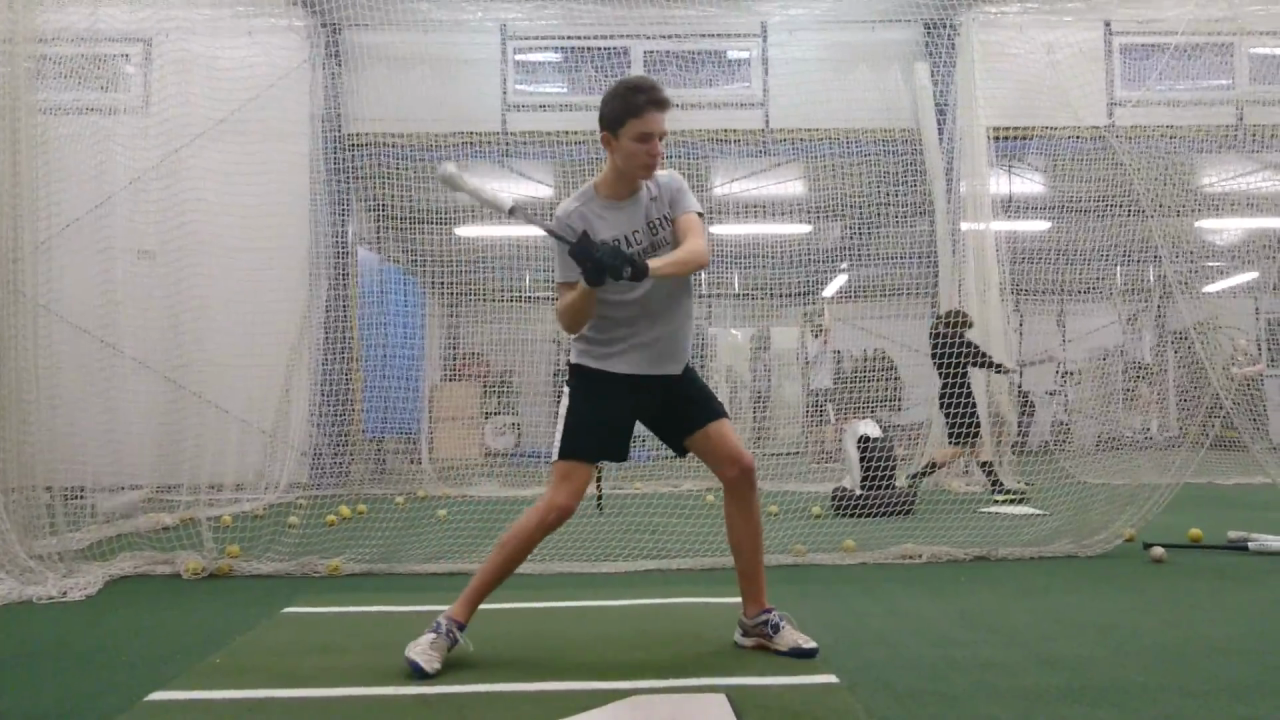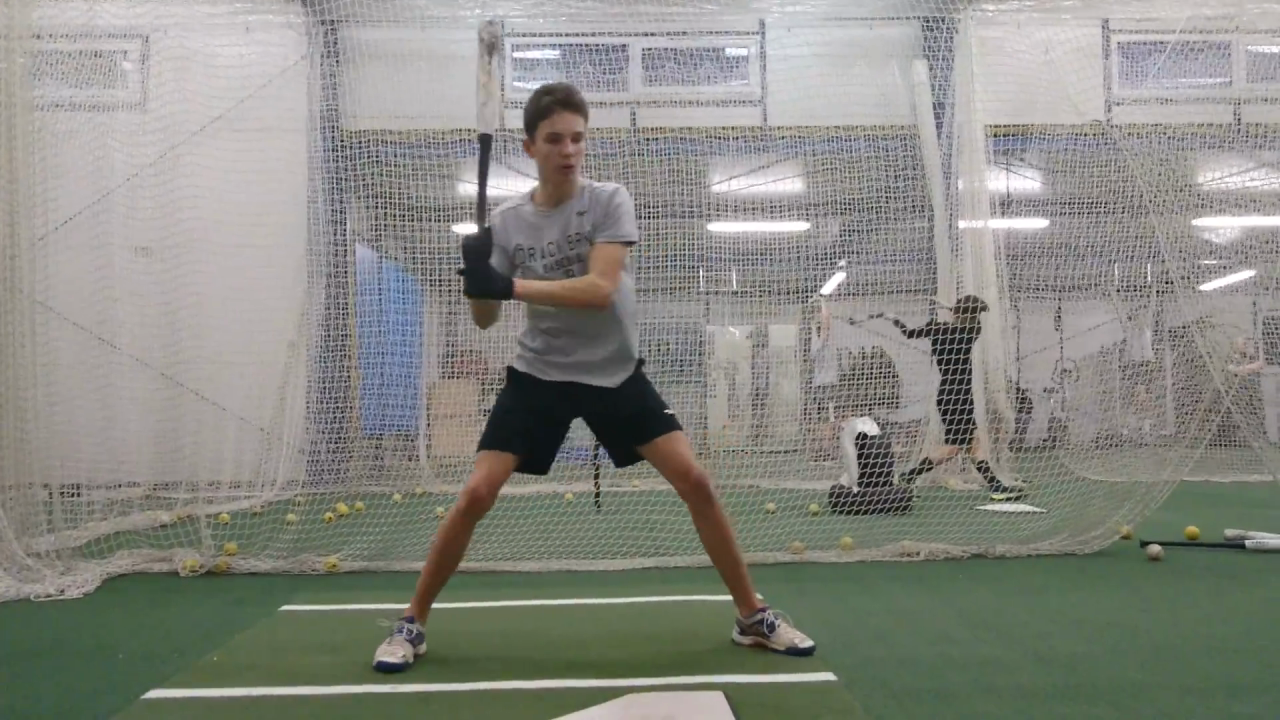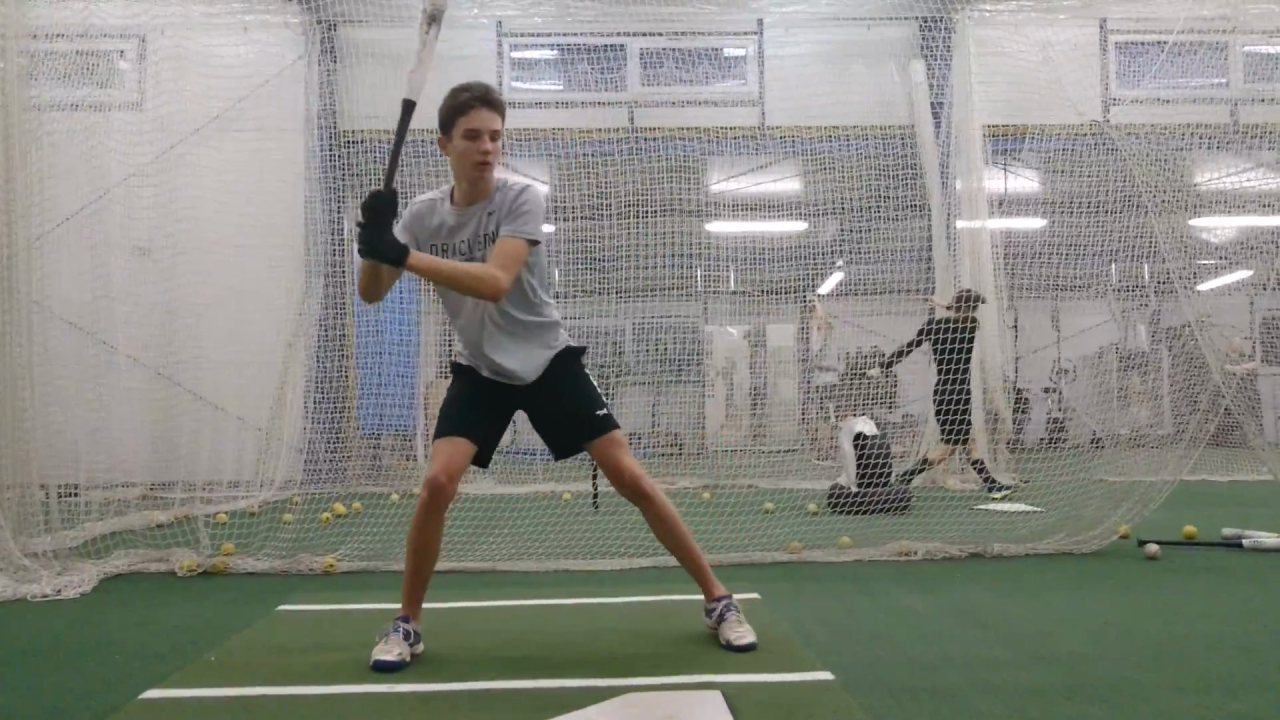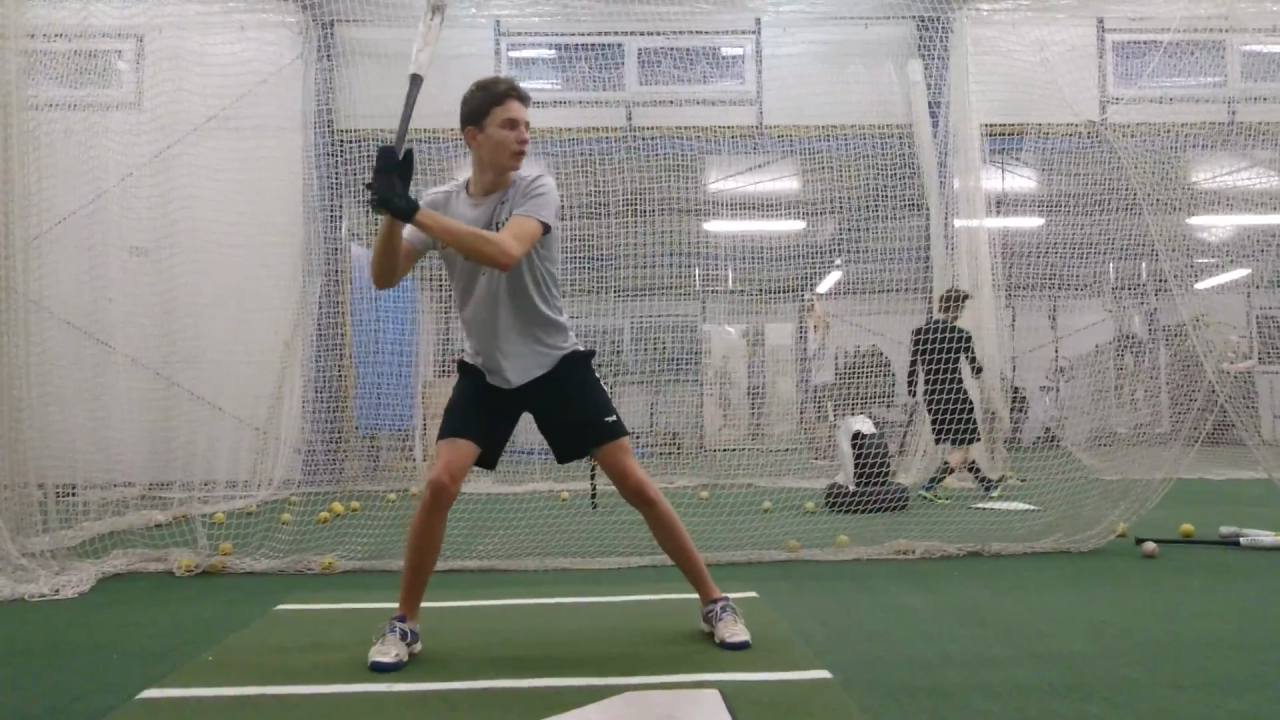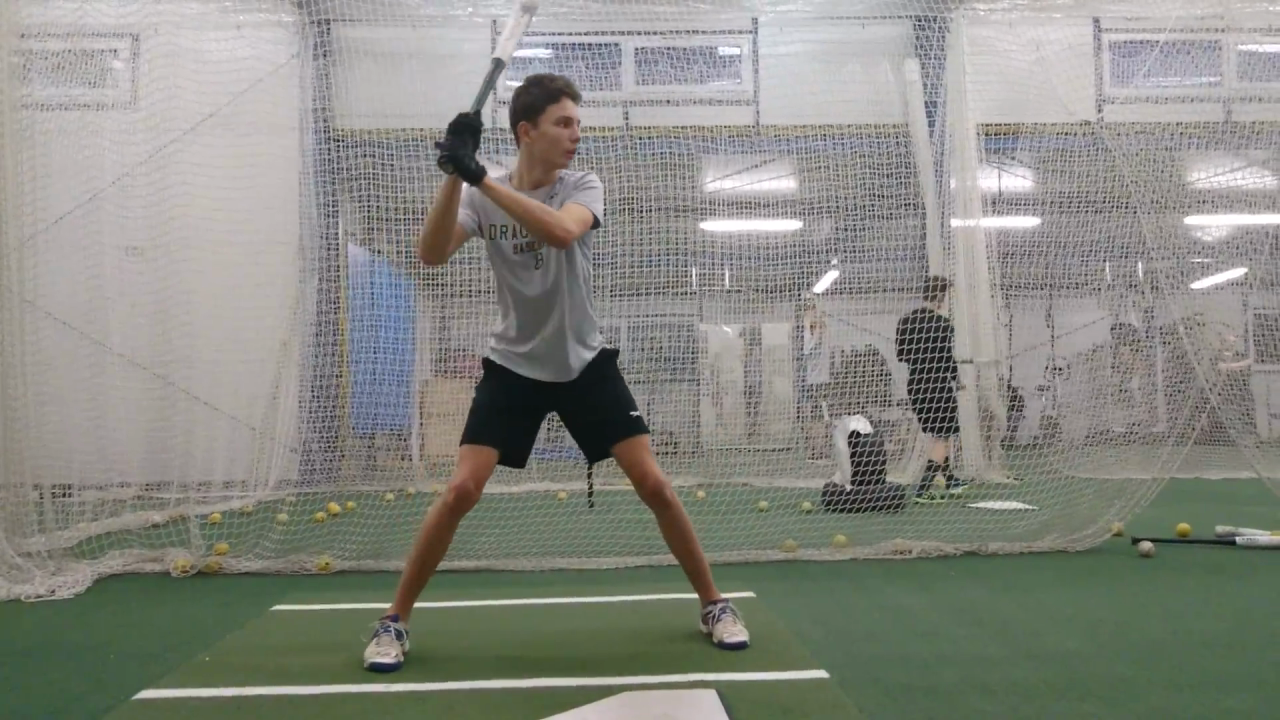
dt=0.3s
person 1, frame 1
left shoulder: (671, 188)
right shoulder: (573, 217)
left elbow: (699, 253)
right elbow: (568, 323)
left wrist: (644, 268)
right wrist: (590, 281)
left hip: (668, 365)
right hip: (600, 372)
left knee: (740, 469)
right knee: (559, 503)
left ankle: (756, 617)
right ankle: (452, 621)
person 1, frame 2
left shoulder: (610, 201)
right shoulder: (505, 220)
left elbow: (599, 292)
right elbow: (483, 319)
left wrist: (510, 285)
right wrist: (478, 278)
left hip: (614, 371)
right hip: (537, 375)
left knee: (694, 483)
right knee: (476, 495)
left ankle: (753, 615)
right ankle: (412, 622)
person 1, frame 3
left shoulder: (522, 199)
right shoulder: (423, 213)
left elbow: (496, 283)
right elbow: (369, 294)
left wrist: (405, 256)
right wrist: (375, 245)
left hip: (547, 360)
right hip: (479, 370)
left knee: (630, 477)
right knee: (437, 483)
left ankle: (717, 599)
right ankle: (407, 623)
person 1, frame 4
left shoulder: (538, 190)
right shoulder: (441, 201)
left elbow: (506, 251)
right elbow: (384, 277)
left wrist: (415, 206)
right wrist: (394, 210)
left hip: (555, 362)
right hip: (486, 368)
left knee: (636, 485)
right knee: (439, 485)
left ankle: (713, 601)
right ankle: (404, 622)
person 1, frame 5
left shoulder: (584, 187)
right shoulder: (481, 200)
left elbow: (562, 232)
right elbow: (432, 255)
left wrist: (480, 177)
right wrist: (454, 178)
left hip: (583, 361)
right hip: (512, 365)
left knee: (653, 483)
right knee: (462, 491)
left ankle: (713, 604)
right ankle: (395, 619)
person 2, frame 1
left shoulder: (936, 333)
right shoulder: (955, 339)
right elbow: (981, 360)
right wrist: (1003, 368)
left hip: (961, 397)
right hip: (955, 398)
left knee: (975, 443)
right knee: (958, 448)
left ankle: (998, 488)
right ankle: (913, 479)
person 2, frame 2
left shoulder: (934, 328)
right shoulder: (973, 331)
left elbow: (911, 334)
left wrist: (895, 320)
right wrist: (968, 312)
left hip: (948, 393)
right hip: (954, 396)
left knee: (972, 442)
right knee: (953, 447)
left ankle: (995, 486)
right ankle: (907, 478)
person 2, frame 3
left shoulder: (932, 326)
right shoulder: (971, 326)
left elbow: (906, 349)
left wrist: (882, 368)
right wrist: (959, 309)
left hip: (944, 391)
right hip: (957, 393)
left knee: (968, 440)
right knee: (948, 447)
left ankle: (992, 485)
right ankle: (903, 479)
person 2, frame 4
left shoulder: (919, 332)
right shoulder: (961, 335)
left elbow: (912, 367)
right elbow: (975, 366)
left wrist: (913, 394)
right wrist: (978, 370)
left hip: (930, 395)
right hip: (952, 394)
left knee: (954, 445)
right knee: (961, 448)
left ankle: (987, 484)
right ankle: (931, 486)
person 2, frame 5
left shoulder: (905, 321)
right shoulder: (942, 323)
left elbow: (900, 354)
right elbow: (947, 357)
right wrist: (956, 379)
left hip: (915, 385)
right hip: (938, 384)
left knee: (937, 436)
right knee: (943, 439)
left ankle: (949, 481)
right ankle: (923, 489)
